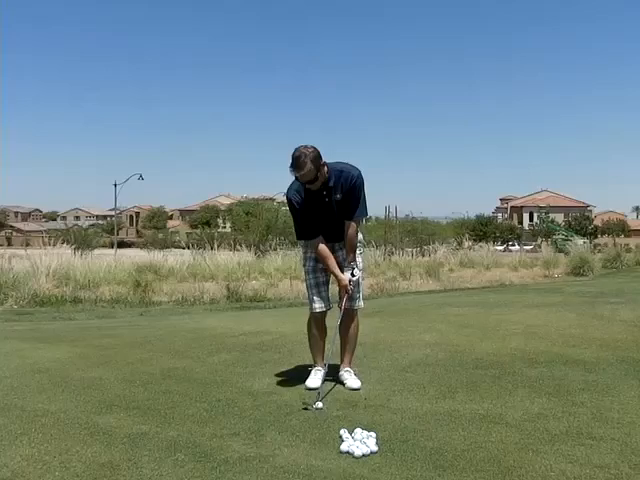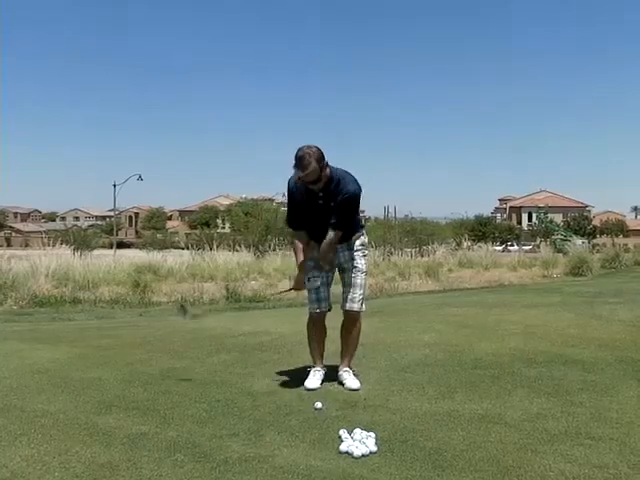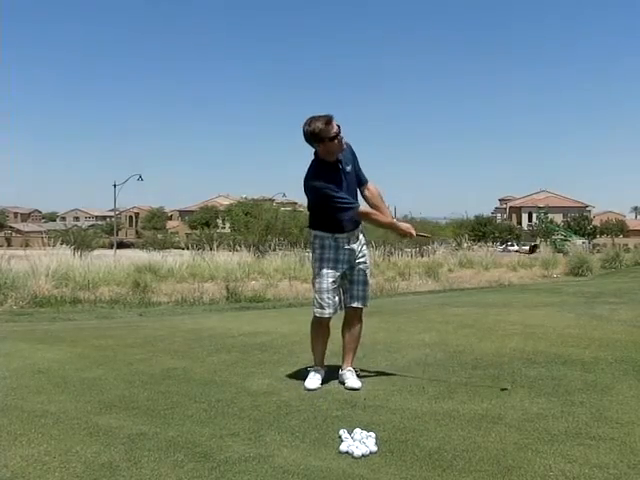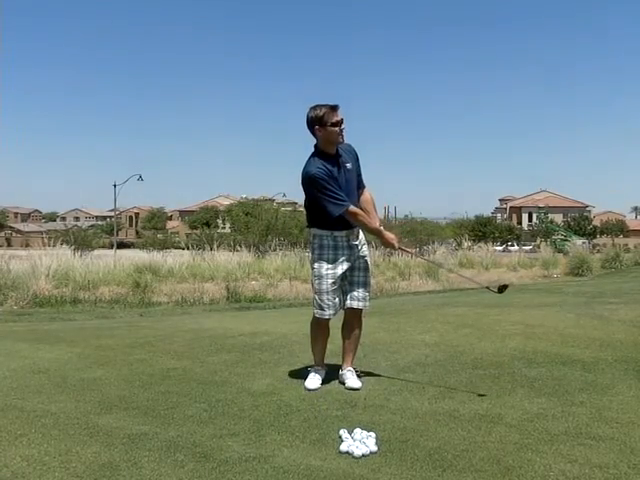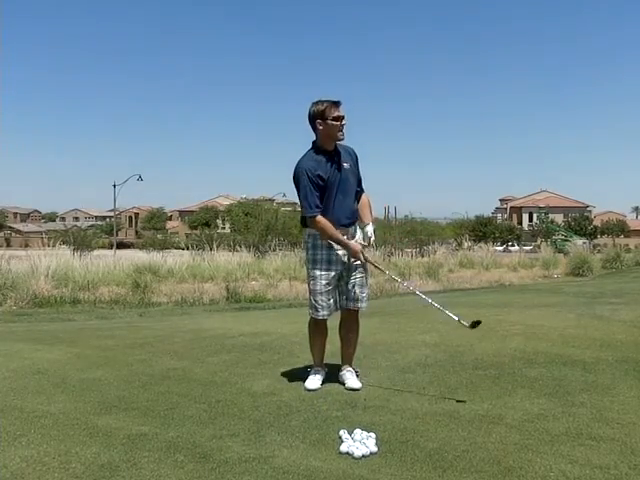
dt=1s
person 1, frame 1
left shoulder: (350, 176)
right shoulder: (295, 194)
left elbow: (352, 225)
right elbow: (315, 241)
left wrist: (349, 265)
right wrist: (337, 275)
left hip: (348, 244)
right hip: (315, 249)
left knee: (351, 308)
right knee: (317, 310)
left ankle: (346, 367)
right ankle: (318, 367)
person 1, frame 2
left shoulder: (347, 187)
right shoulder: (295, 187)
left elbow: (335, 235)
right elbow: (298, 231)
left wrist: (305, 271)
right wrist: (301, 266)
left hip: (351, 245)
right hip: (317, 249)
left knee: (353, 311)
right knee: (317, 311)
left ankle: (345, 367)
right ankle: (317, 367)
person 1, frame 3
left shoulder: (347, 152)
right shoulder: (316, 182)
left elbow: (367, 188)
right elbow: (361, 212)
left wrist: (392, 220)
right wrist: (395, 227)
left hip: (355, 239)
right hip: (328, 243)
left knee: (355, 309)
right knee: (323, 311)
left ankle: (347, 368)
right ankle: (317, 367)
person 1, frame 4
left shoulder: (349, 152)
right shoulder: (314, 171)
left elbow: (362, 192)
right elbow: (349, 211)
left wrist: (378, 227)
right wrist: (381, 234)
left hip: (356, 238)
right hip: (328, 242)
left knee: (355, 308)
right knee: (323, 311)
left ankle: (347, 368)
right ankle: (318, 368)
person 1, frame 5
left shoulder: (349, 154)
right shoulder: (306, 166)
left elbow: (360, 193)
right elbow: (314, 217)
left wrist: (368, 226)
right wrist: (346, 244)
left hip: (352, 239)
right hip: (322, 246)
left knee: (351, 310)
right knee: (320, 313)
left ankle: (347, 368)
right ankle: (317, 368)
